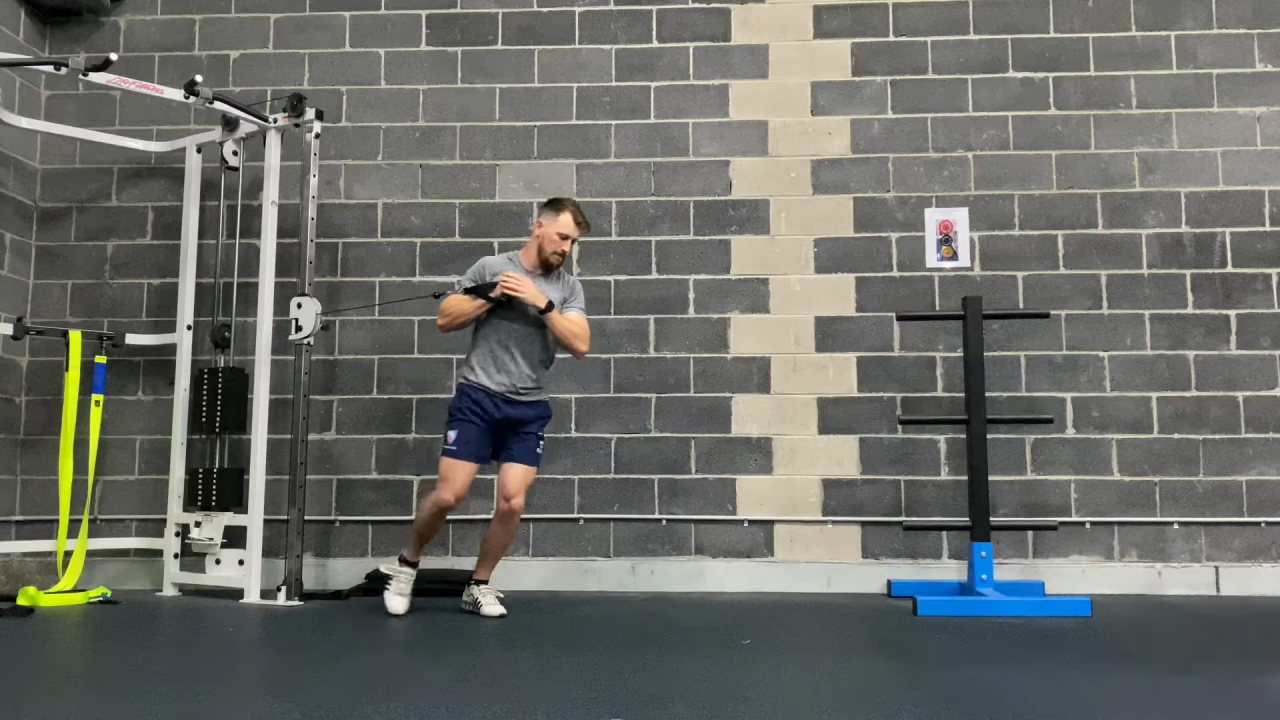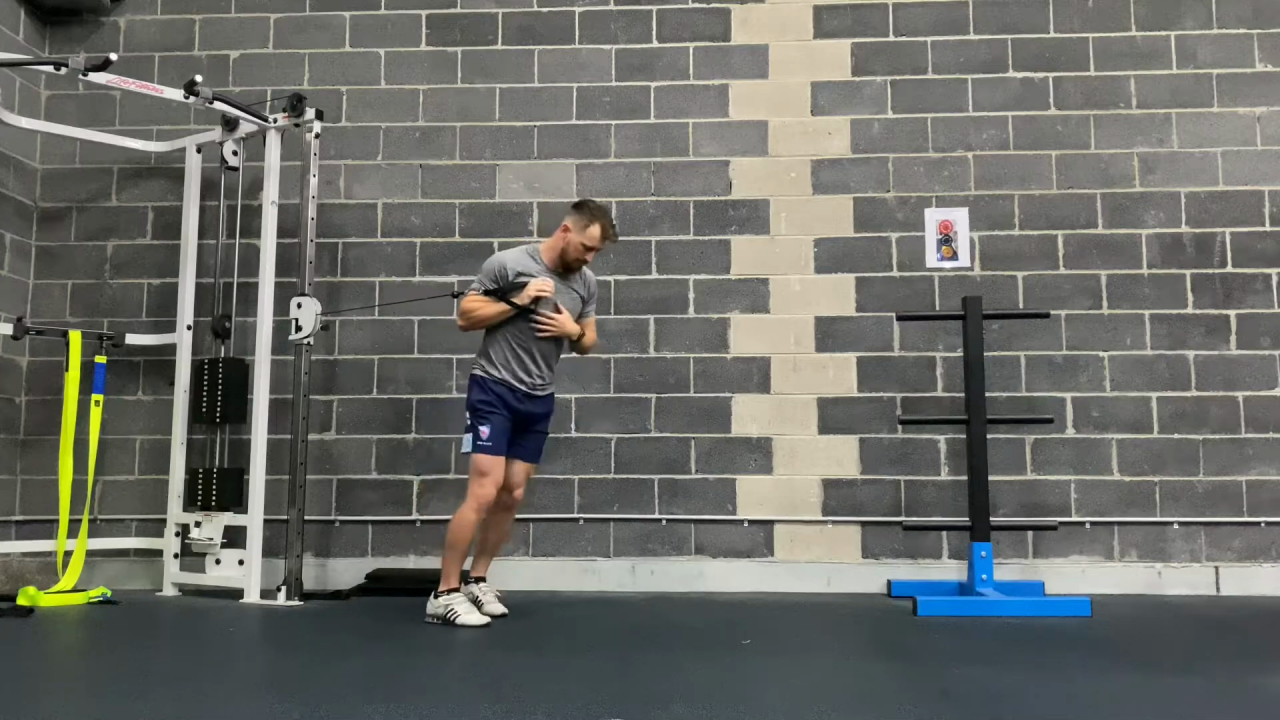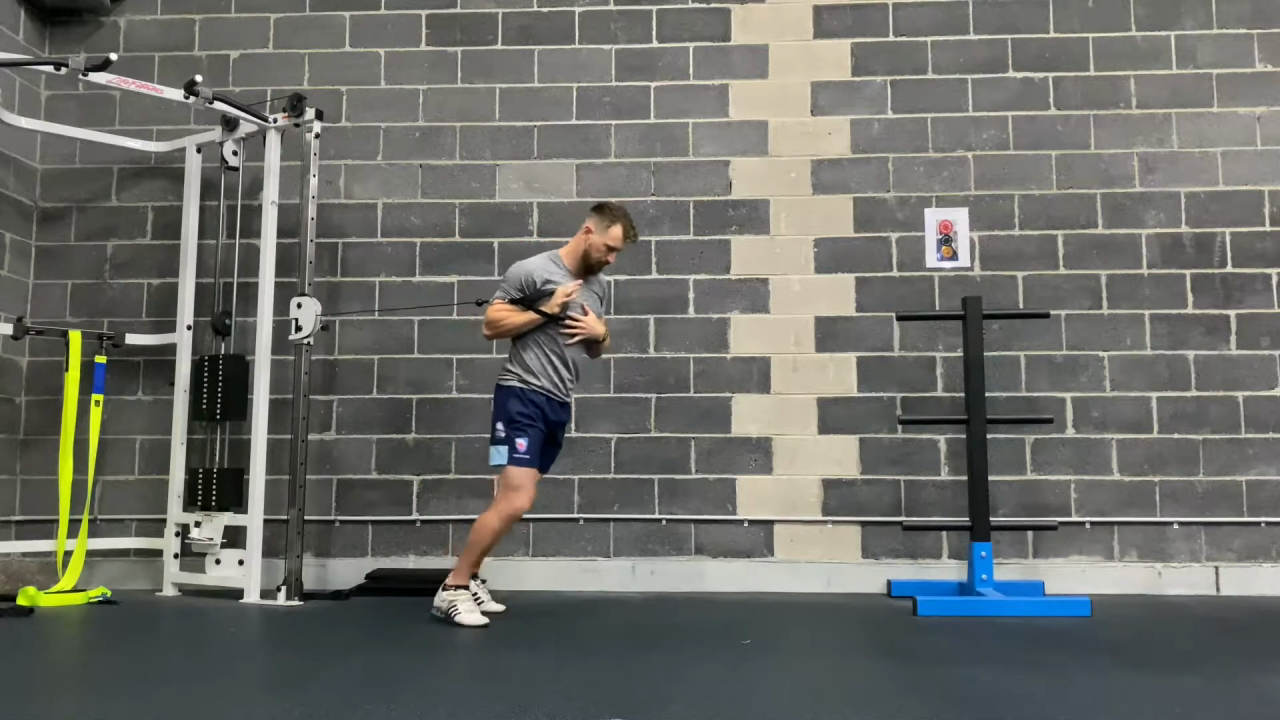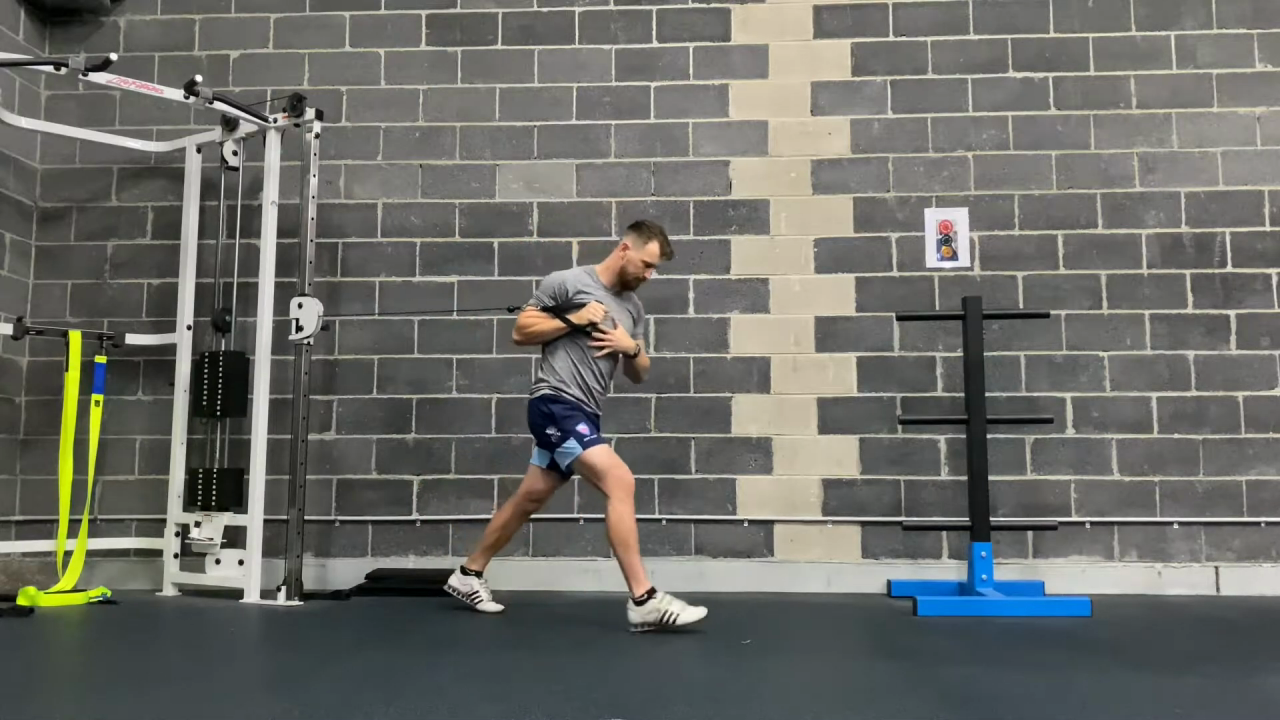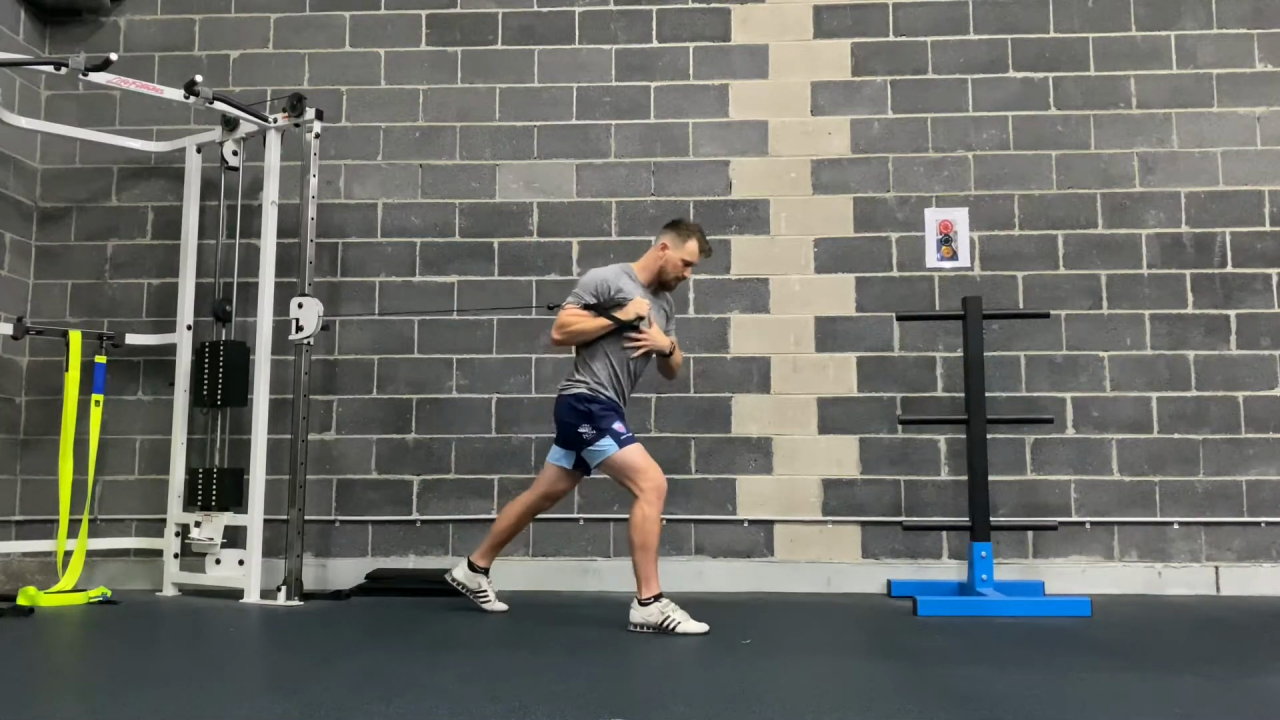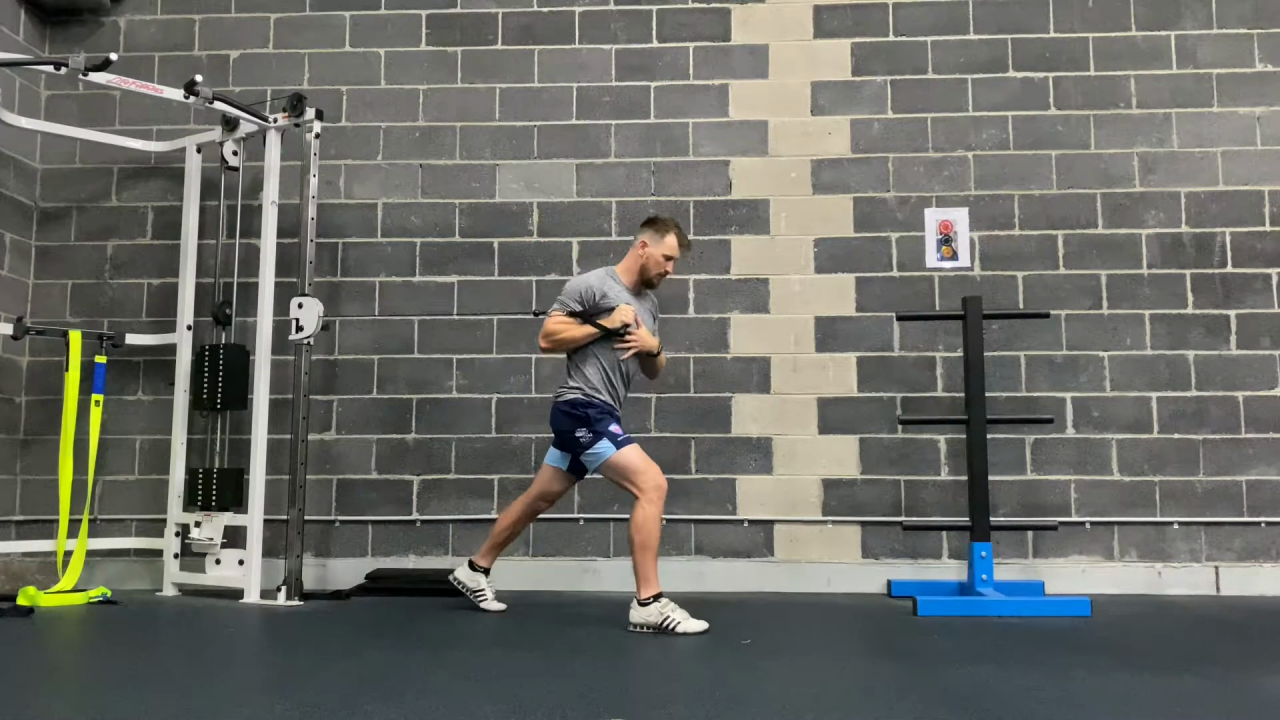
dt=0.4s
person 1, frame 1
left shoulder: (569, 287)
right shoulder: (490, 267)
left elbow: (580, 345)
right elbow: (445, 318)
left wrist: (541, 304)
right wrist: (493, 295)
left hip: (529, 407)
right hip: (477, 395)
left knee: (511, 504)
right knee: (448, 496)
left ankle: (480, 585)
right ankle: (408, 562)
person 1, frame 2
left shoulder: (586, 282)
right shoulder: (506, 264)
left elbow: (588, 344)
right elbow: (465, 317)
left wrist: (574, 332)
right wrist: (518, 302)
left hip: (538, 399)
right hip: (493, 390)
left knee: (512, 495)
right knee: (484, 494)
left ankle: (477, 579)
right ankle: (445, 594)
person 1, frame 3
left shoulder: (599, 285)
right shoulder: (531, 271)
left elbow: (599, 350)
right elbow: (490, 326)
left wrist: (599, 331)
right wrist: (546, 309)
left hip: (557, 404)
right hip: (523, 398)
left knee: (517, 502)
right knee: (513, 503)
left ankle: (469, 577)
right ankle: (453, 589)
person 1, frame 4
left shoulder: (632, 306)
right shoulder: (566, 282)
left elbow: (639, 374)
right elbow: (521, 331)
left wrist: (631, 348)
right wrist: (575, 319)
left hip: (582, 412)
right hip: (556, 404)
left knee: (528, 499)
right knee: (621, 484)
left ankle: (469, 574)
right ankle: (643, 600)
person 1, frame 5
left shoulder: (664, 303)
right shoulder: (605, 279)
left elbow: (672, 371)
right elbow: (560, 332)
left wrist: (667, 346)
right wrist: (619, 317)
left hip: (599, 410)
right hip: (586, 403)
left knee: (543, 495)
right knee: (651, 485)
left ankle: (474, 569)
right ankle: (648, 603)
person 1, frame 6
left shoulder: (649, 302)
right shoulder: (590, 285)
left elbow: (654, 371)
right elbow: (547, 339)
left wrist: (654, 347)
right wrist: (605, 324)
left hip: (597, 415)
right hip: (583, 409)
left knee: (540, 497)
right knee: (652, 485)
left ankle: (475, 569)
right ankle: (648, 603)
